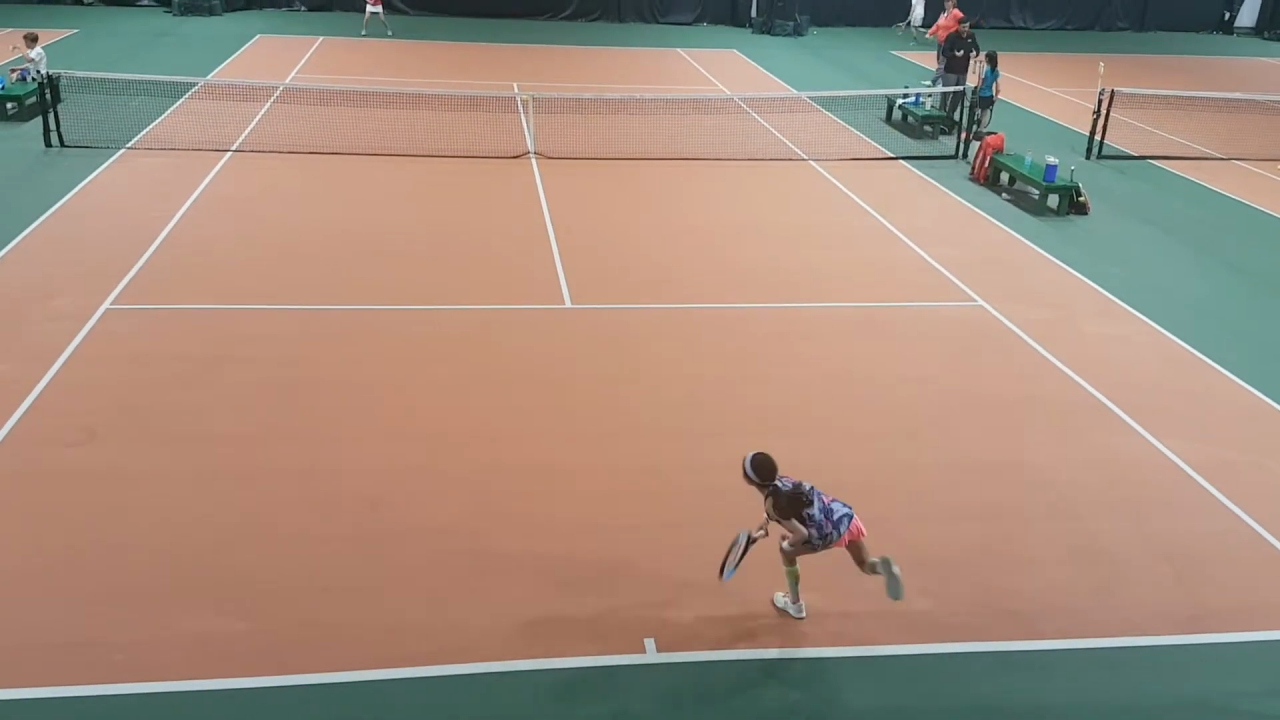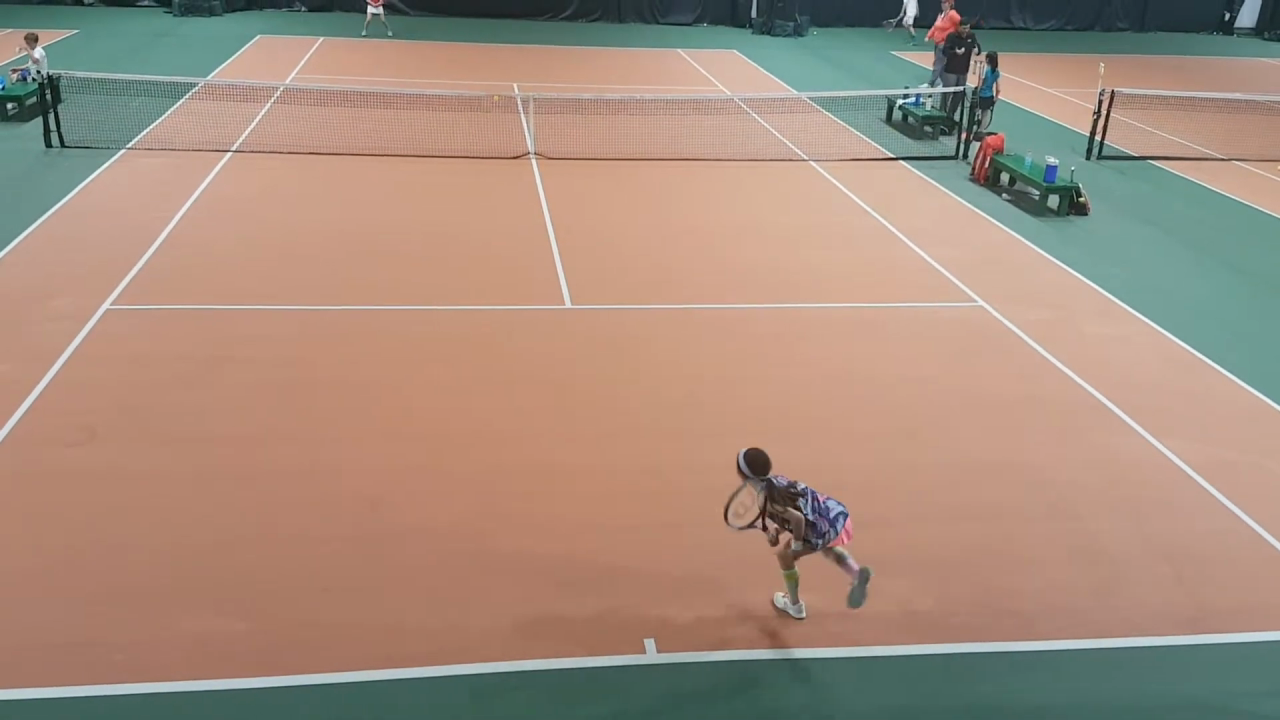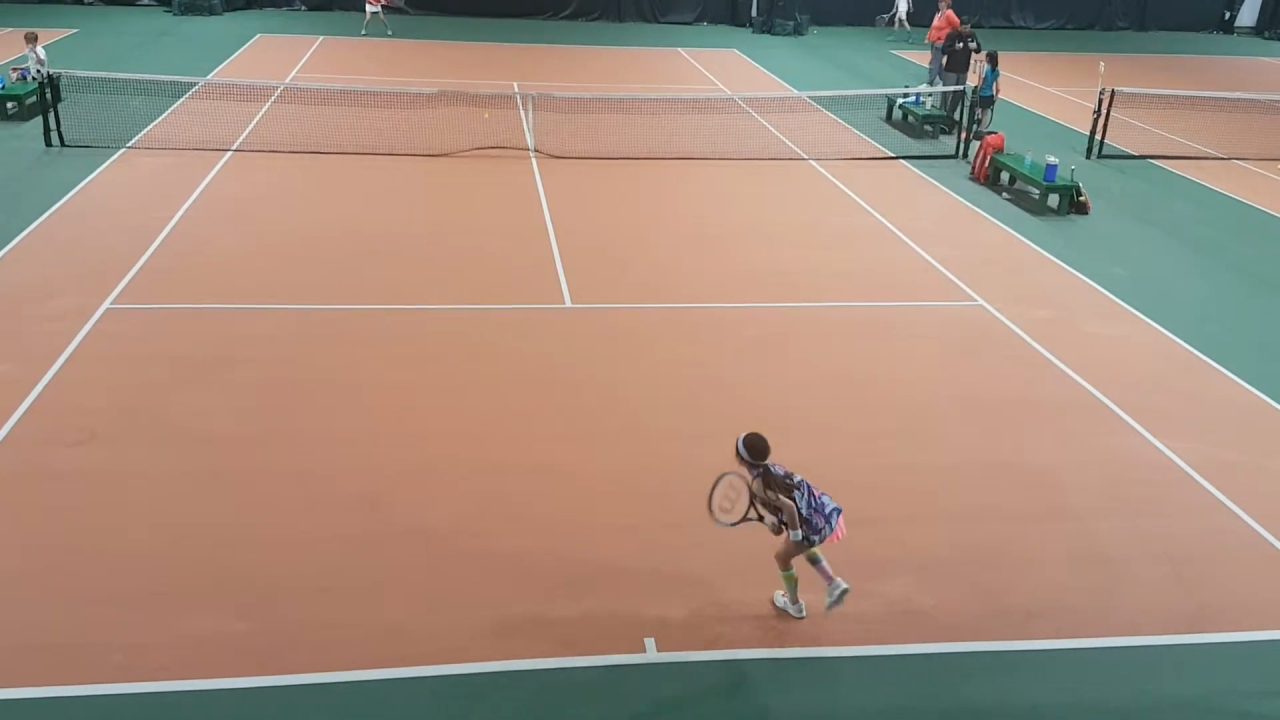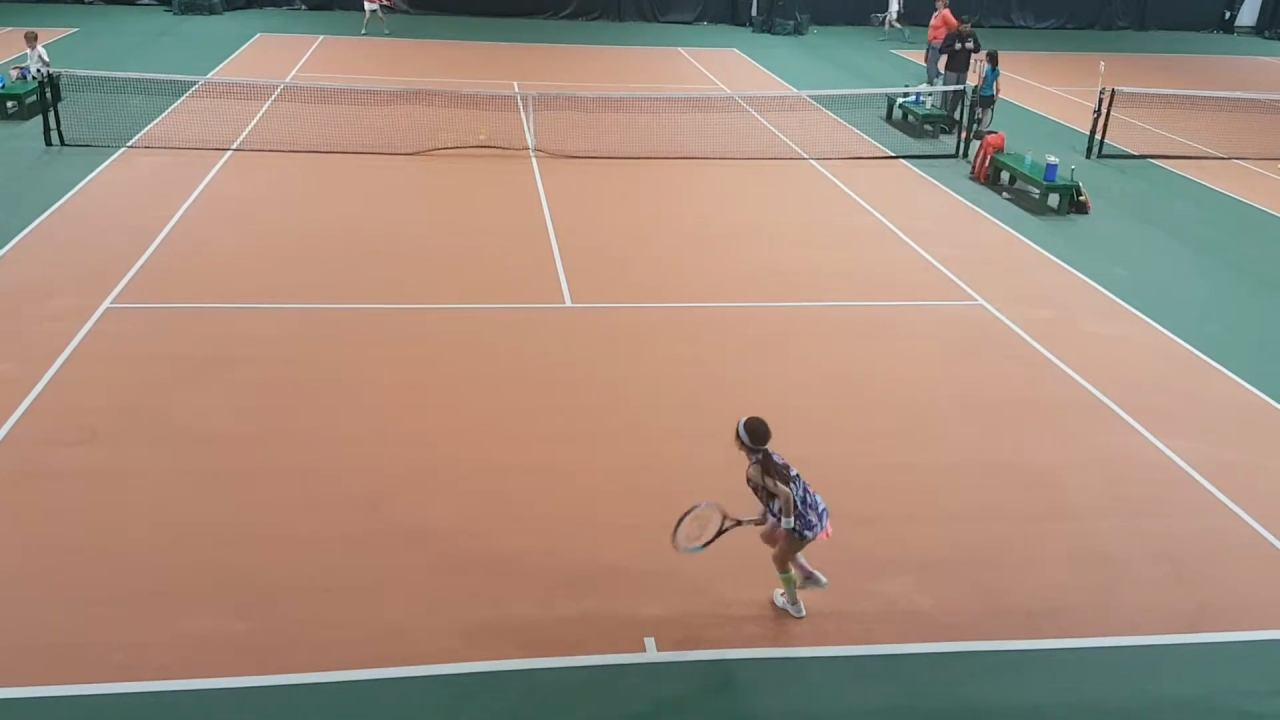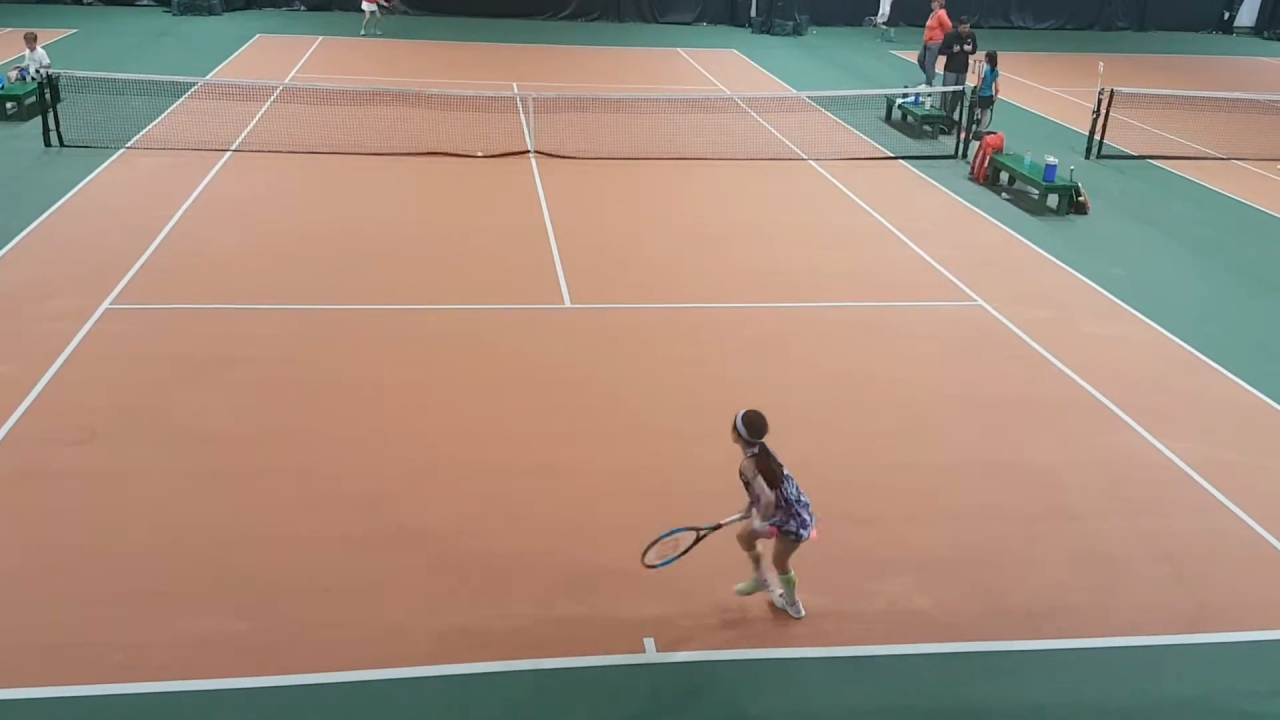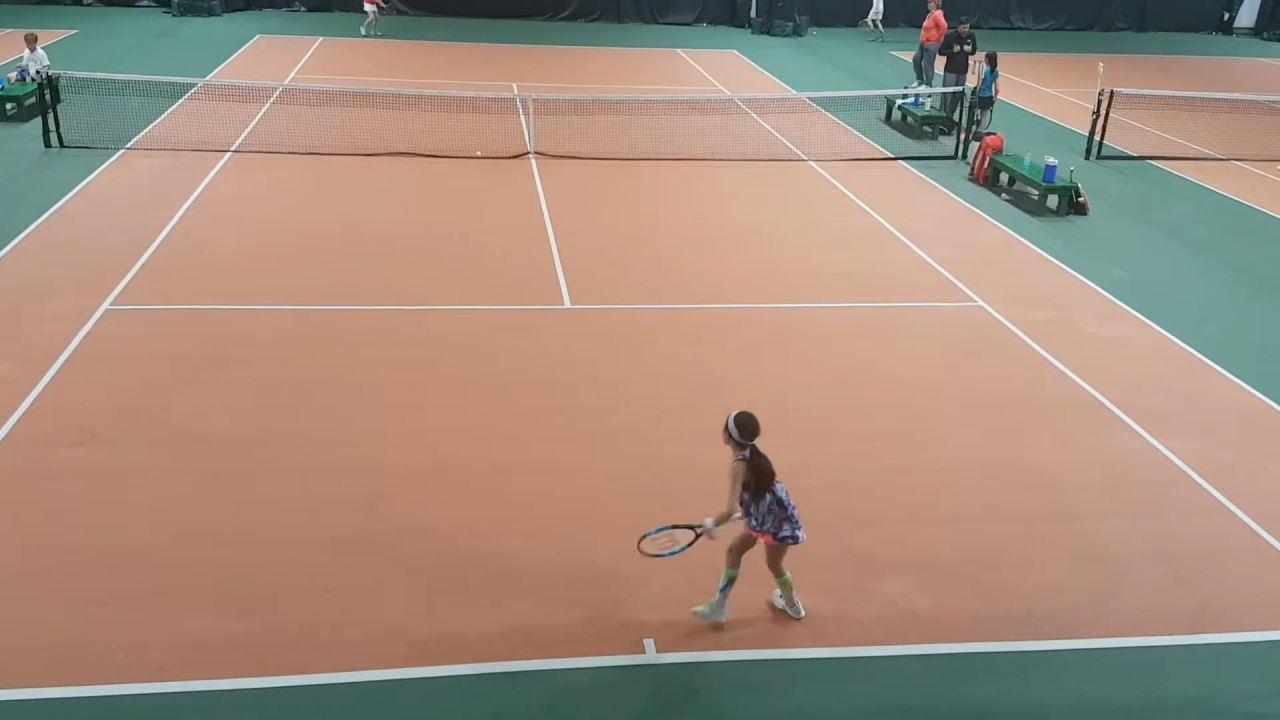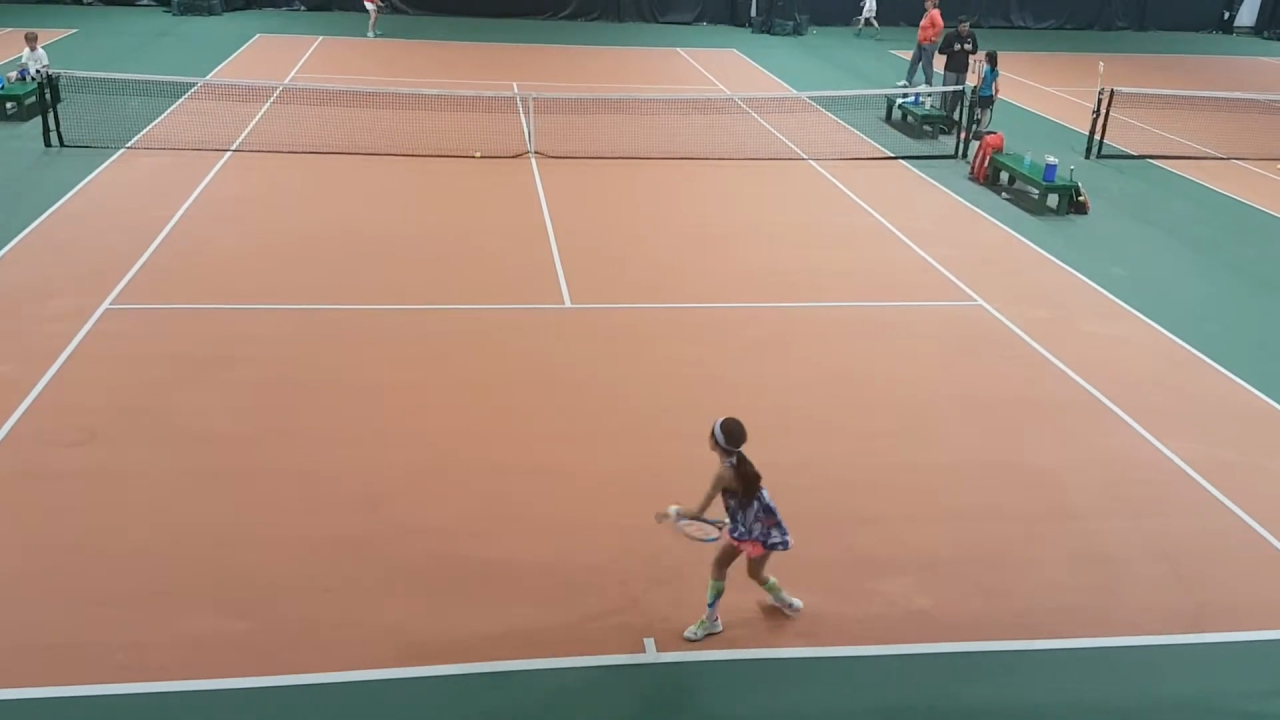
dt=0.1s
person 1, frame 1
left shoulder: (772, 503)
right shoulder: (783, 483)
left elbow: (800, 535)
left wrist: (785, 543)
right wrist: (765, 526)
left hip: (827, 533)
right hip: (845, 517)
left knee: (787, 551)
right knee: (865, 565)
left ankle: (794, 603)
right ankle: (882, 566)
person 1, frame 2
left shoulder: (764, 497)
right shoulder: (774, 480)
left elbow: (797, 518)
left wrist: (796, 545)
right wrist: (774, 529)
left hip: (821, 532)
right hip: (836, 515)
left knee: (784, 556)
right knee: (828, 548)
left ankle: (795, 605)
right ankle: (856, 573)
person 1, frame 3
left shoulder: (757, 486)
right shoulder: (772, 468)
left elbow: (789, 507)
left wrist: (795, 537)
right wrist: (776, 521)
left hip: (813, 526)
right hip: (826, 511)
left knee: (781, 555)
right knee: (794, 547)
left ankle: (794, 604)
right ankle: (835, 583)
person 1, frame 4
left shoulder: (755, 470)
right shoulder: (770, 456)
left elbow: (785, 494)
left wrist: (786, 525)
right wrist: (765, 512)
left hip: (804, 522)
right hip: (812, 510)
left knee: (779, 557)
right knee: (767, 536)
left ankle: (794, 604)
right ankle: (808, 575)
person 1, frame 5
left shoulder: (748, 464)
right shoulder: (762, 452)
left elbow: (768, 499)
left wrist: (761, 525)
right wrist: (750, 507)
left hip: (791, 519)
right hip: (787, 511)
left knee: (779, 560)
right knee: (744, 536)
left ankle: (793, 604)
right ankle: (759, 580)
person 1, frame 6
left shoulder: (740, 466)
right shoulder: (752, 455)
left elbow: (731, 509)
left wrist: (710, 525)
left hip: (777, 522)
right hip: (764, 517)
left knee: (773, 564)
right knee: (733, 551)
left ankle: (793, 605)
right ankle: (718, 606)
person 1, frame 7
left shoulder: (725, 472)
right shoulder: (737, 463)
left elbow: (700, 510)
left wrist: (672, 512)
left hip: (761, 531)
right hip: (746, 526)
left knee: (755, 573)
right knee: (719, 564)
left ankle: (788, 603)
right ankle: (711, 620)
